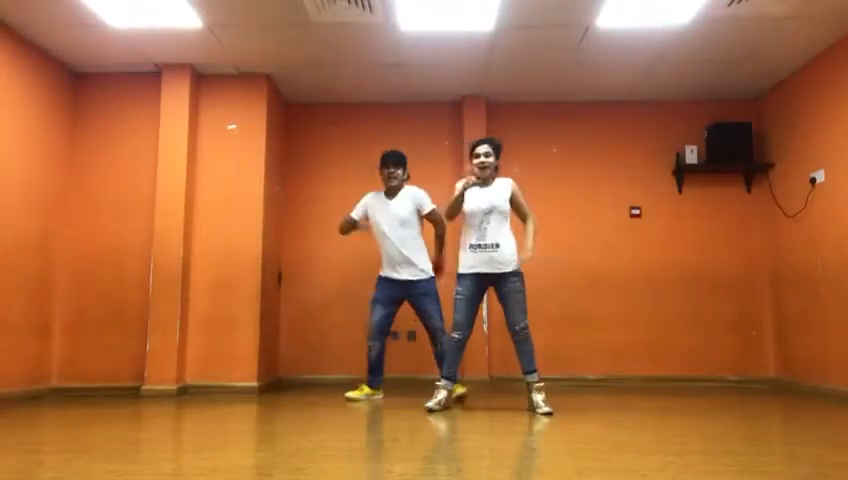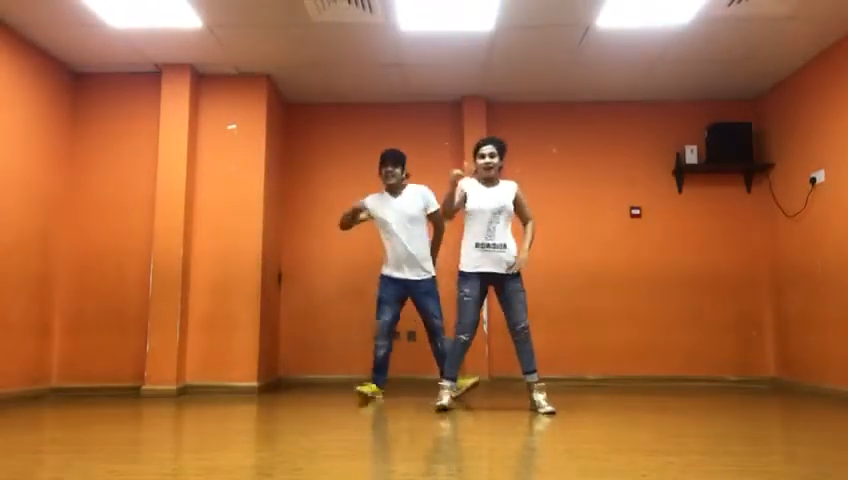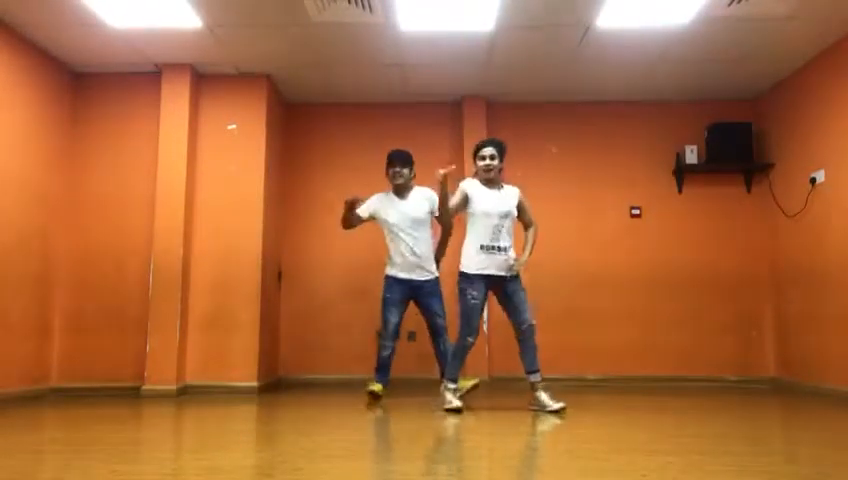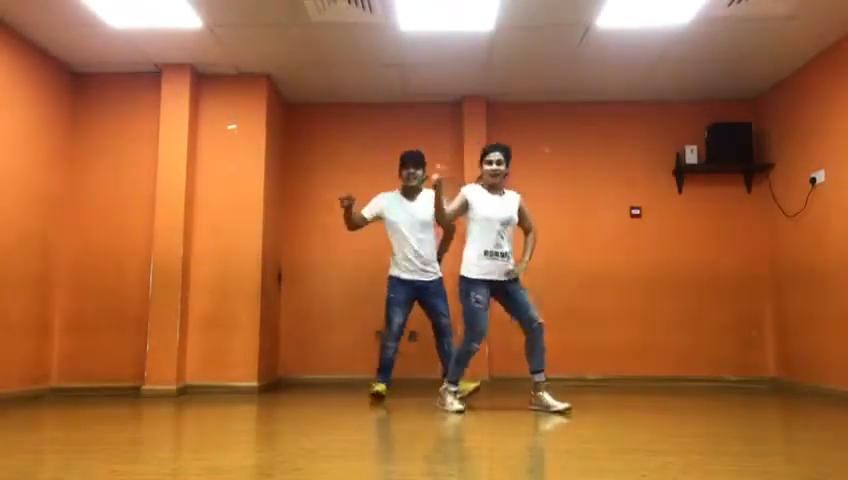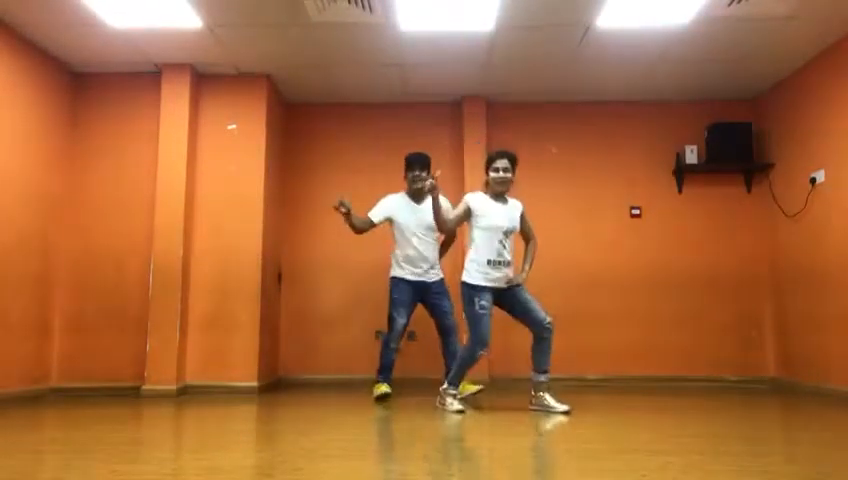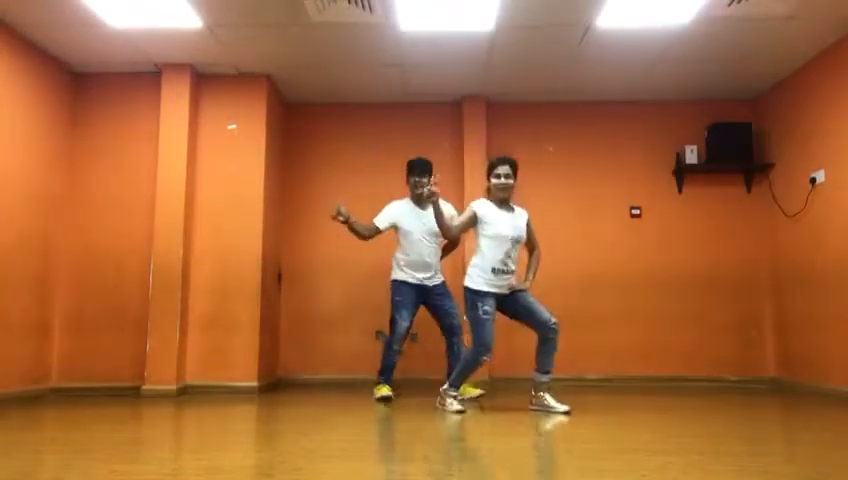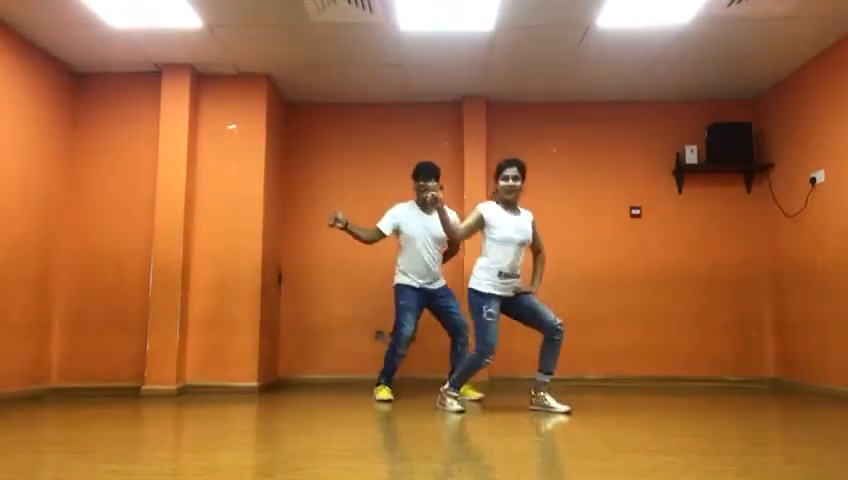
dt=0.1s
person 1, frame 1
left shoulder: (506, 186)
right shoulder: (465, 187)
left elbow: (527, 218)
right elbow: (449, 216)
left wrist: (528, 246)
right wrist: (461, 191)
left hip: (506, 268)
right hip: (470, 270)
left knee: (519, 329)
right knee: (459, 331)
left ankle: (535, 391)
right ankle: (443, 390)
person 1, frame 2
left shoulder: (511, 188)
right shoulder: (467, 186)
left elbow: (528, 221)
right elbow: (447, 214)
left wrist: (524, 251)
right wrist: (453, 187)
left hip: (506, 269)
right hip: (473, 269)
left knee: (520, 328)
right knee: (464, 332)
left ankle: (536, 392)
right ankle: (446, 387)
person 1, frame 3
left shoulder: (513, 193)
right shoulder: (468, 187)
left elbow: (530, 225)
right elbow: (446, 214)
left wrist: (525, 255)
right wrist: (443, 188)
left hip: (506, 271)
right hip: (474, 271)
left knee: (526, 327)
right knee: (469, 333)
left ankle: (538, 392)
right ankle: (449, 389)
person 1, frame 4
left shoulder: (515, 199)
right shoulder: (471, 193)
left elbow: (530, 232)
right elbow: (444, 220)
left wrist: (523, 263)
right wrist: (438, 193)
left hip: (505, 276)
right hip: (475, 276)
left knee: (534, 326)
right knee: (475, 336)
left ankle: (539, 392)
right ankle: (448, 390)
person 1, frame 5
left shoulder: (516, 207)
right shoulder: (474, 201)
left elbow: (531, 240)
right elbow: (446, 227)
left wrist: (524, 271)
right wrist: (435, 198)
left hip: (506, 283)
right hip: (477, 282)
left knee: (543, 325)
right knee: (480, 344)
left ankle: (539, 393)
right ankle: (448, 391)
person 1, frame 6
left shoulder: (522, 215)
right shoulder: (480, 208)
left elbow: (534, 249)
right elbow: (450, 233)
left wrist: (528, 281)
right wrist: (436, 205)
left hip: (508, 289)
right hip: (480, 288)
left knee: (549, 327)
right knee: (483, 348)
left ankle: (539, 393)
right ankle: (448, 391)
person 1, frame 7
left shoulder: (527, 217)
right shoulder: (486, 211)
left elbow: (539, 252)
right elbow: (456, 236)
left wrist: (534, 285)
right wrist: (440, 209)
left hip: (513, 291)
right hip: (485, 290)
left knee: (554, 328)
right knee: (486, 350)
left ankle: (540, 394)
right ankle: (449, 391)
person 2, frame 1
left shoulder: (414, 194)
right shoulder: (370, 201)
left elbow: (439, 222)
right elbow: (344, 227)
left wrist: (438, 255)
right wrist: (353, 226)
left hip: (421, 278)
right hip: (389, 278)
left knee: (437, 330)
right knee: (376, 328)
left ankle: (451, 383)
right ankle: (372, 386)
person 2, frame 2
left shoulder: (421, 193)
right shoulder: (373, 201)
left elbow: (440, 223)
right elbow: (344, 225)
left wrist: (432, 255)
right wrist: (353, 212)
left hip: (423, 277)
right hip: (391, 277)
left knee: (436, 328)
right knee: (384, 328)
right ankle: (375, 384)
person 2, frame 3
left shoulder: (427, 195)
right shoulder: (377, 201)
left elbow: (447, 226)
right elbow: (347, 224)
left wrist: (437, 257)
right wrist: (349, 208)
left hip: (427, 277)
right hip: (396, 277)
left knee: (439, 329)
right knee: (389, 329)
right ankle: (379, 383)
person 2, frame 4
left shoulder: (434, 198)
right shoulder: (385, 200)
left elbow: (450, 230)
right elbow: (353, 224)
left wrist: (437, 256)
right wrist: (348, 208)
left hip: (431, 278)
right hip: (401, 278)
left knee: (444, 328)
right knee: (394, 328)
right ankle: (381, 382)
person 2, frame 5
left shoulder: (440, 202)
right shoulder: (391, 202)
left elbow: (451, 234)
right elbow: (361, 227)
left wrist: (436, 257)
right wrist: (347, 213)
left hip: (433, 279)
right hip: (403, 278)
left knee: (449, 328)
right knee: (396, 329)
left ankle: (455, 383)
right ankle: (382, 382)
person 2, frame 6
left shoulder: (445, 209)
right shoulder: (396, 208)
left elbow: (453, 242)
right elbow: (367, 232)
left wrist: (433, 260)
right wrist: (347, 220)
left hip: (435, 282)
right hip: (405, 281)
left knee: (454, 328)
right knee: (399, 329)
left ankle: (457, 384)
right ankle: (383, 383)
person 2, frame 7
left shoulder: (449, 216)
right shoulder: (400, 212)
left elbow: (453, 248)
right elbow: (370, 237)
left wrist: (434, 264)
right wrist: (345, 226)
left hip: (437, 286)
right hip: (408, 285)
left knee: (460, 328)
right knee: (404, 334)
left ankle: (458, 385)
right ankle: (383, 384)
